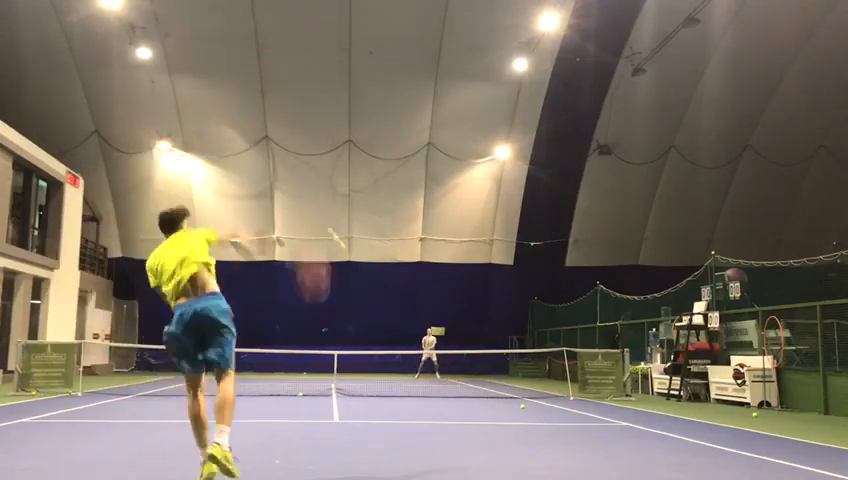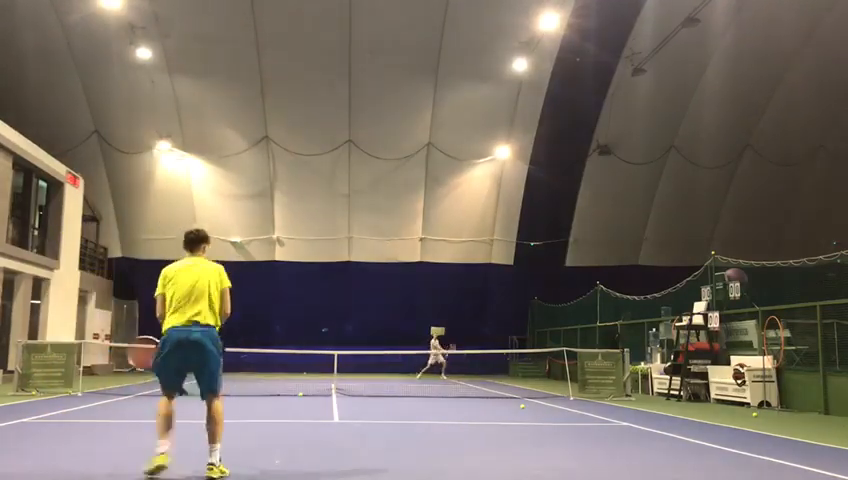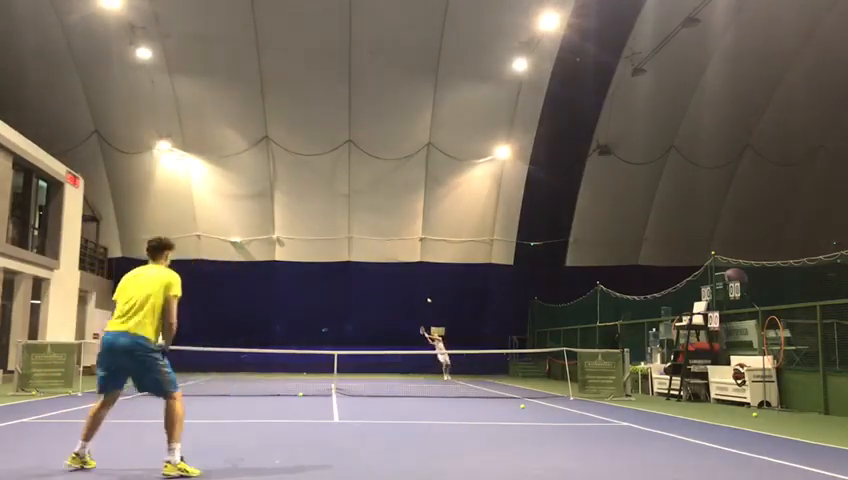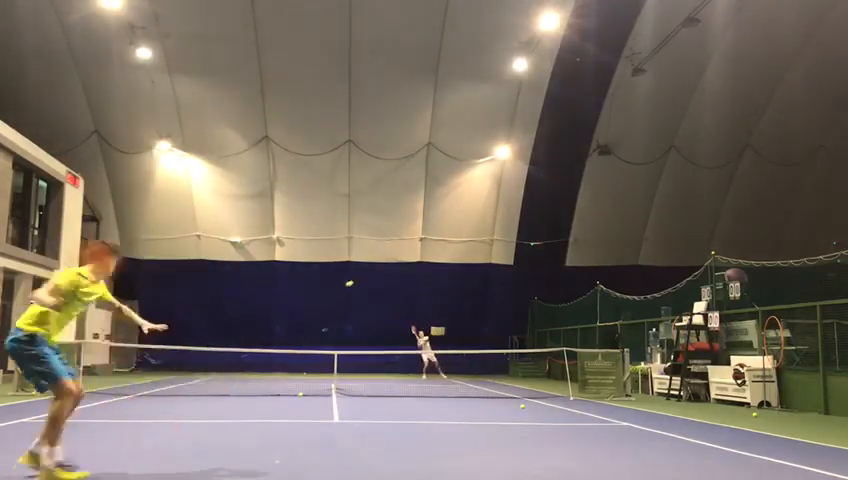
dt=0.5s
person 1, frame 1
left shoulder: (153, 260)
right shoulder: (196, 237)
left elbow: (162, 295)
left hip: (182, 313)
right hip: (210, 306)
left knee: (194, 387)
right knee: (224, 376)
right ankle: (220, 445)
person 1, frame 2
left shoulder: (168, 271)
right shoulder: (217, 270)
left elbow: (160, 312)
right elbow: (226, 311)
left hip: (175, 334)
right hip: (206, 335)
left knee: (167, 396)
right knee: (213, 398)
left ankle: (161, 453)
person 1, frame 3
left shoulder: (129, 276)
right shoulder: (170, 277)
right elbow: (171, 321)
right wrist: (164, 344)
left hip: (110, 338)
right hip: (139, 343)
left knee: (108, 398)
right knee: (173, 396)
left ankle: (79, 453)
right ankle: (174, 460)
person 1, frame 4
left shoulder: (97, 285)
right shoulder: (74, 276)
left elbow: (118, 306)
right elbow: (38, 295)
left wrist: (142, 322)
right wrist: (51, 303)
left hip: (42, 340)
right hip: (27, 338)
left knee: (74, 392)
right knee: (68, 391)
left ankle: (38, 452)
